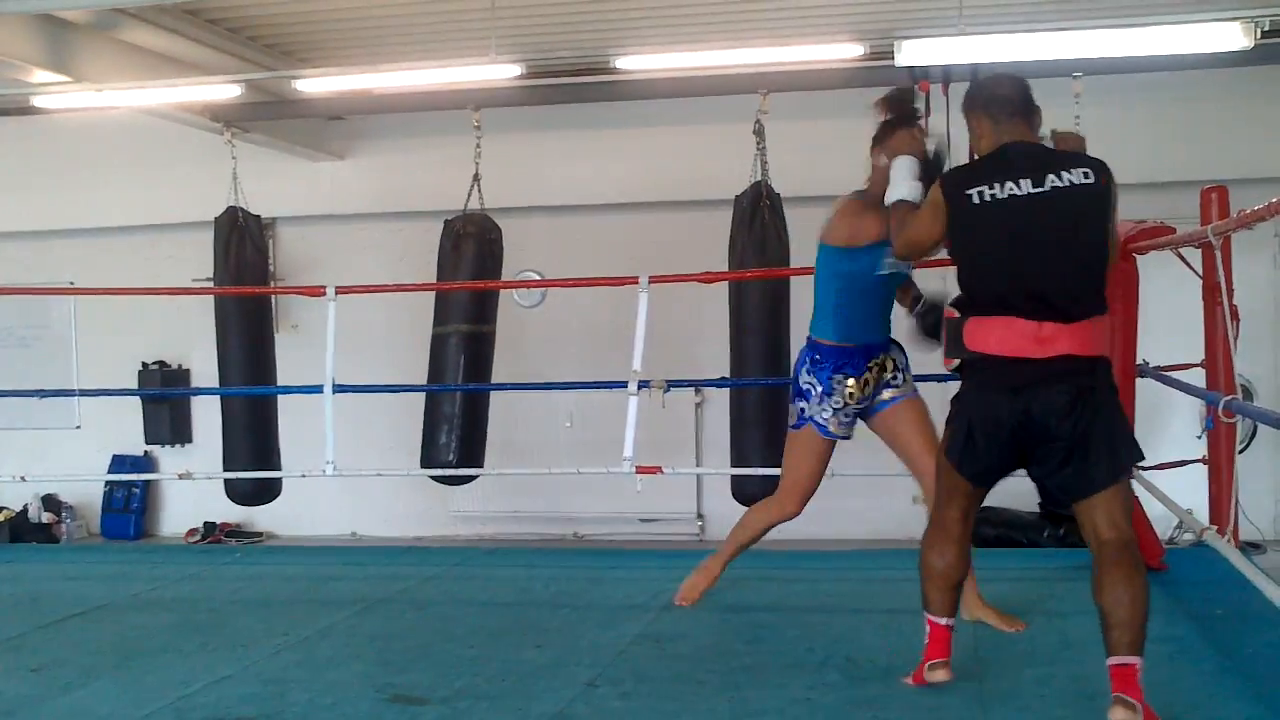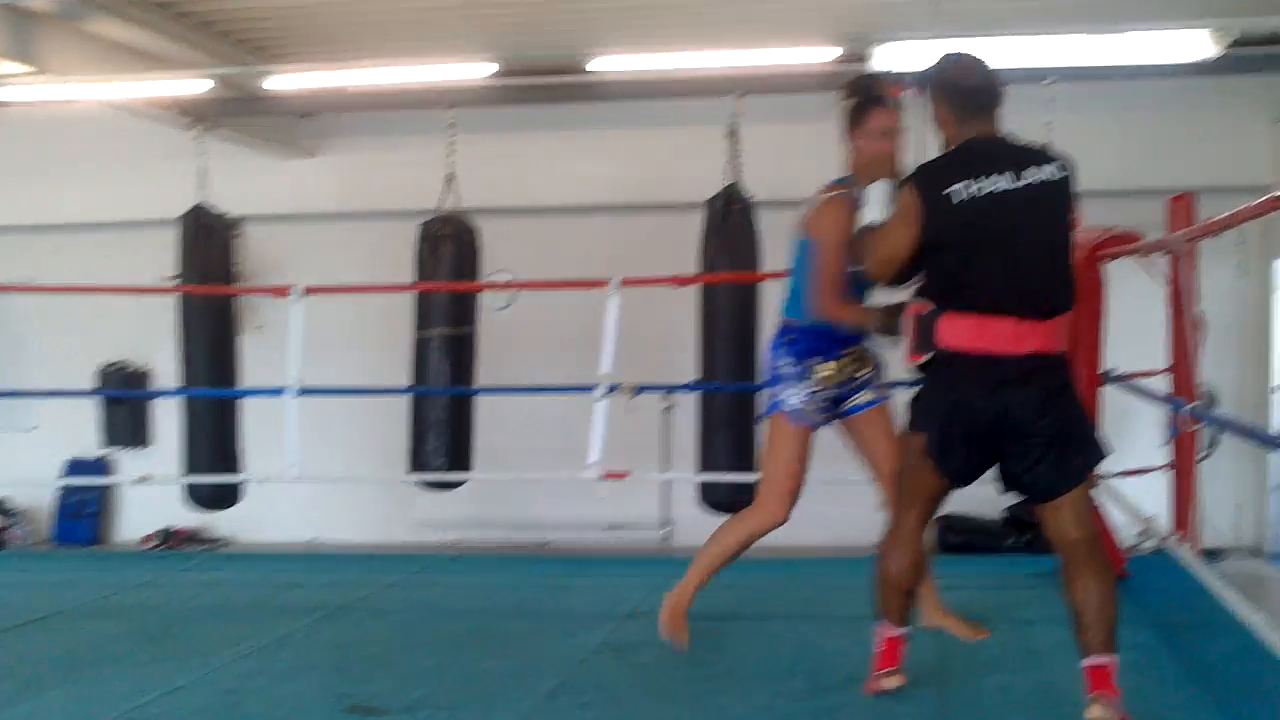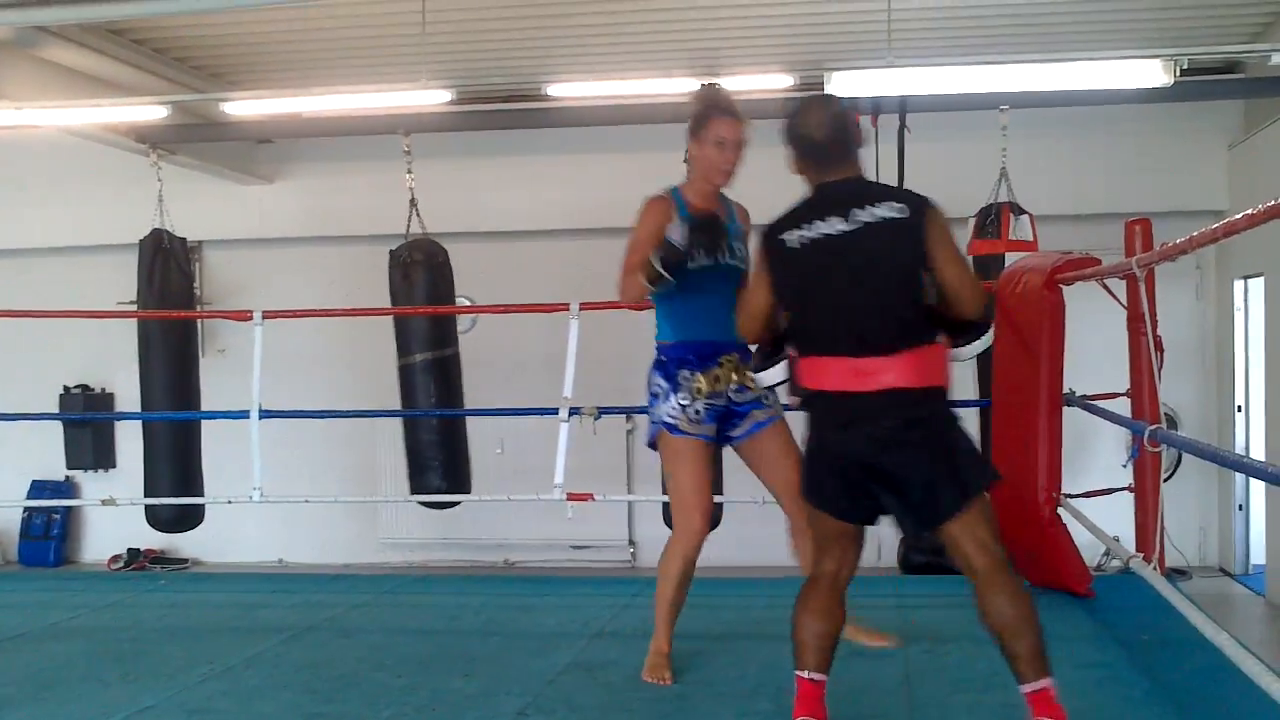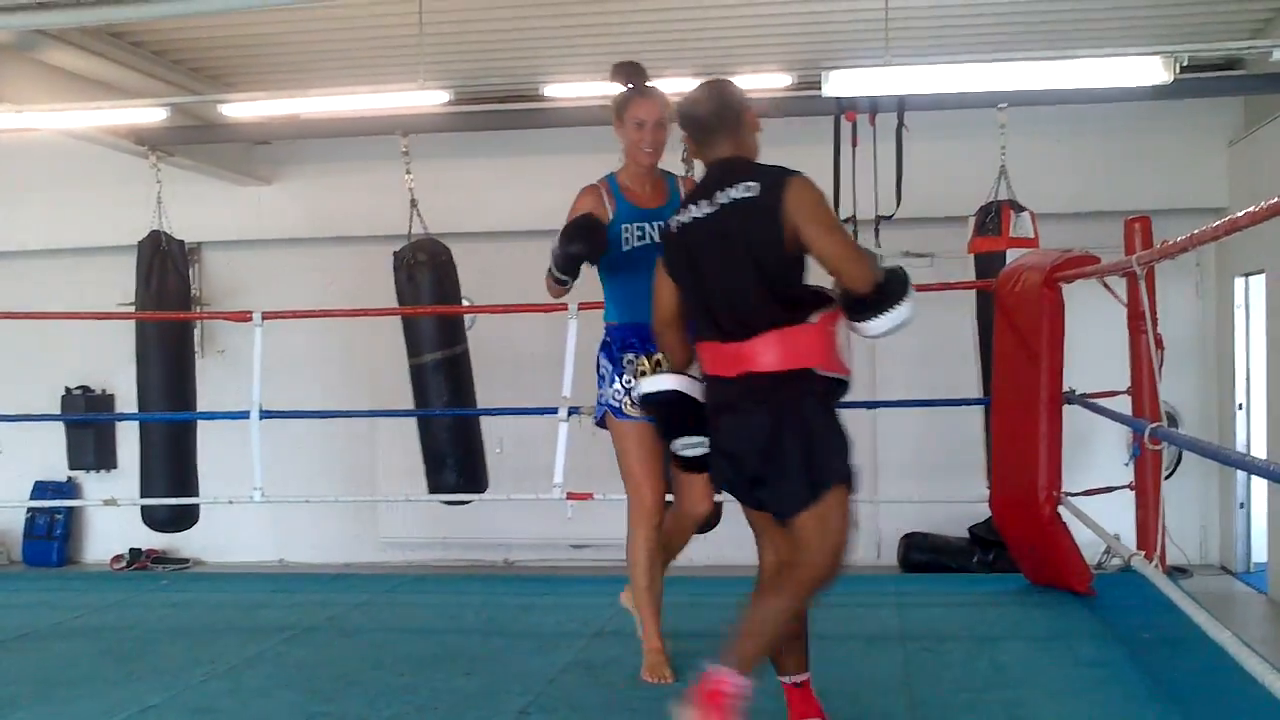
dt=0.3s
person 1, frame 1
left shoulder: (957, 186)
right shoulder: (1094, 175)
left elbow: (905, 242)
left wrist: (904, 168)
left hip: (992, 381)
right hip: (1076, 380)
left knee: (950, 516)
right knee: (1113, 538)
left ankle: (936, 653)
person 1, frame 2
left shoulder: (927, 185)
right shoulder: (1053, 172)
left elbow: (879, 265)
left hip: (958, 378)
right hip: (1040, 377)
left knee: (908, 516)
right knee: (1077, 536)
left ankle: (888, 658)
person 1, frame 3
left shoulder: (781, 237)
right shoulder: (914, 213)
left elbow: (752, 327)
right elbow: (969, 307)
left hip: (834, 422)
right hip: (913, 416)
left knee: (829, 567)
right knee: (987, 562)
person 1, frame 4
left shoulder: (678, 223)
right shoulder: (784, 188)
left elbow: (667, 326)
right elbow: (862, 279)
left wrist: (687, 387)
right wrist: (883, 274)
left hip: (730, 404)
right hip: (790, 397)
left knee: (780, 560)
right knee: (815, 557)
person 2, frame 1
left shoulder: (892, 213)
right shoulder: (857, 210)
left wrist: (924, 305)
left hip: (880, 364)
right hip: (829, 369)
left knee: (939, 477)
right knee: (790, 502)
left ankle: (970, 599)
right ankle: (715, 564)
person 2, frame 2
left shoulder: (869, 200)
right shoulder: (838, 205)
right elbow: (823, 304)
right wrist: (887, 320)
left hip: (850, 360)
right hip: (804, 358)
left knee: (900, 482)
right knee: (772, 509)
left ankle: (930, 606)
right ankle: (683, 592)
person 2, frame 3
left shoulder: (734, 214)
right shoulder: (663, 210)
right elbow: (628, 290)
right wrist: (674, 254)
left hip: (735, 370)
right hip: (680, 374)
left knee: (799, 501)
right knee: (693, 527)
right ankle: (659, 643)
person 2, frame 4
left shoulder: (686, 191)
right shoulder: (596, 197)
right elbow: (556, 290)
right wrist: (567, 260)
right hip: (627, 356)
left knee: (699, 502)
right knee: (648, 508)
left ankle: (638, 591)
right ankle: (652, 640)
